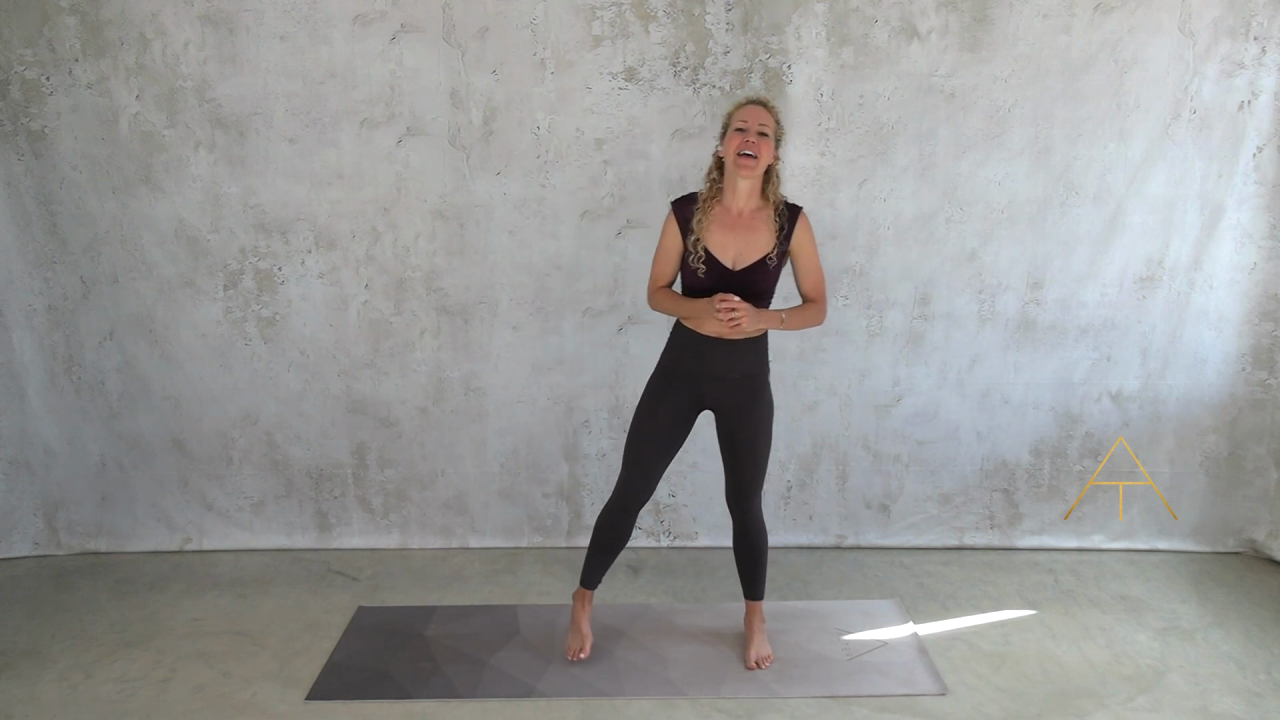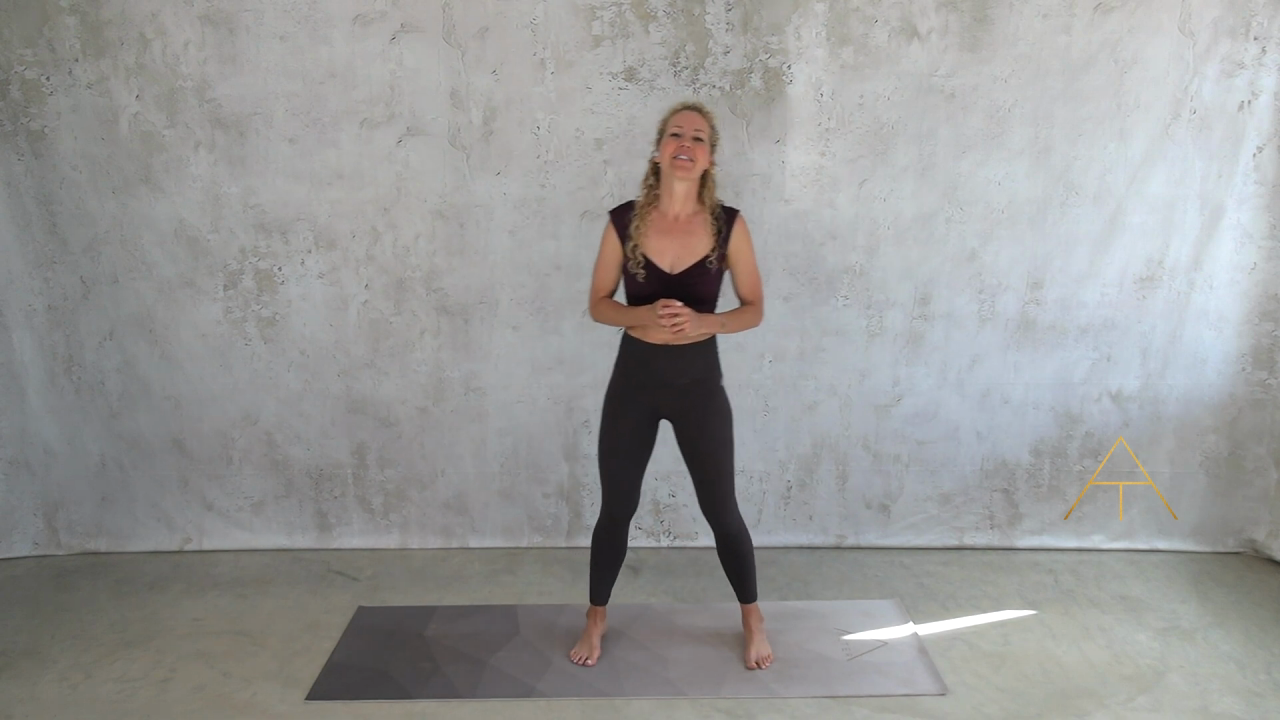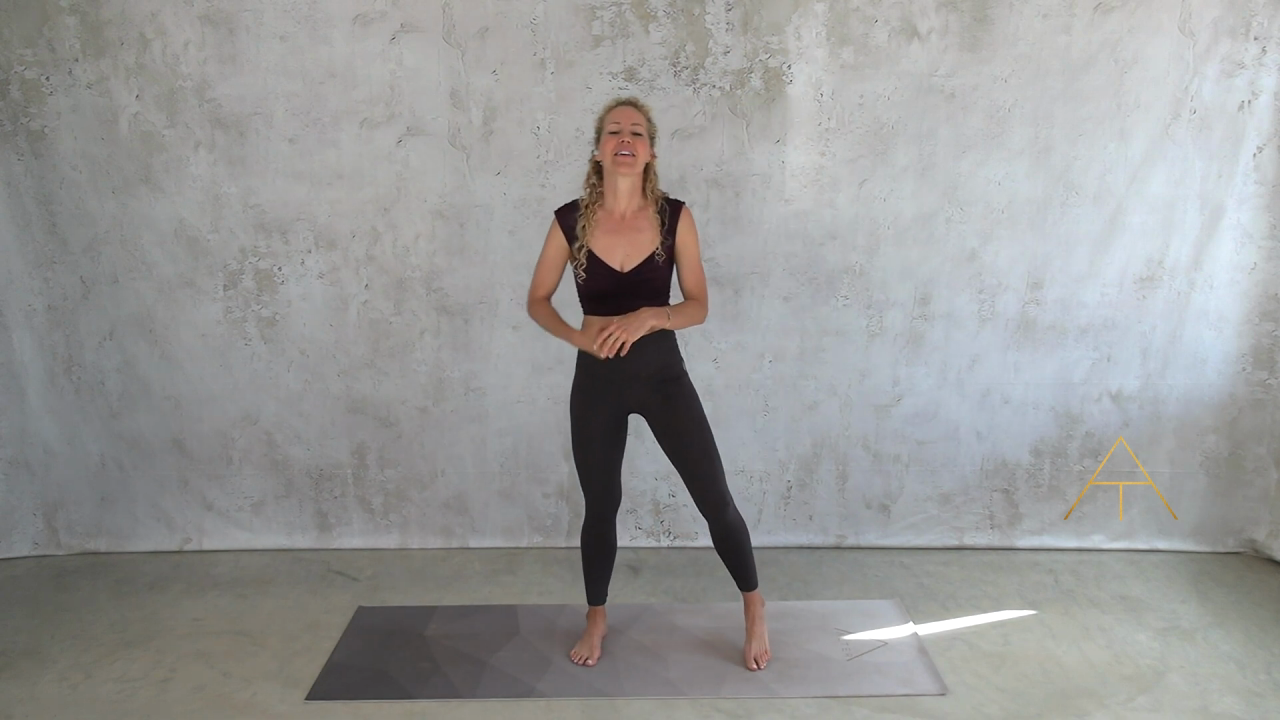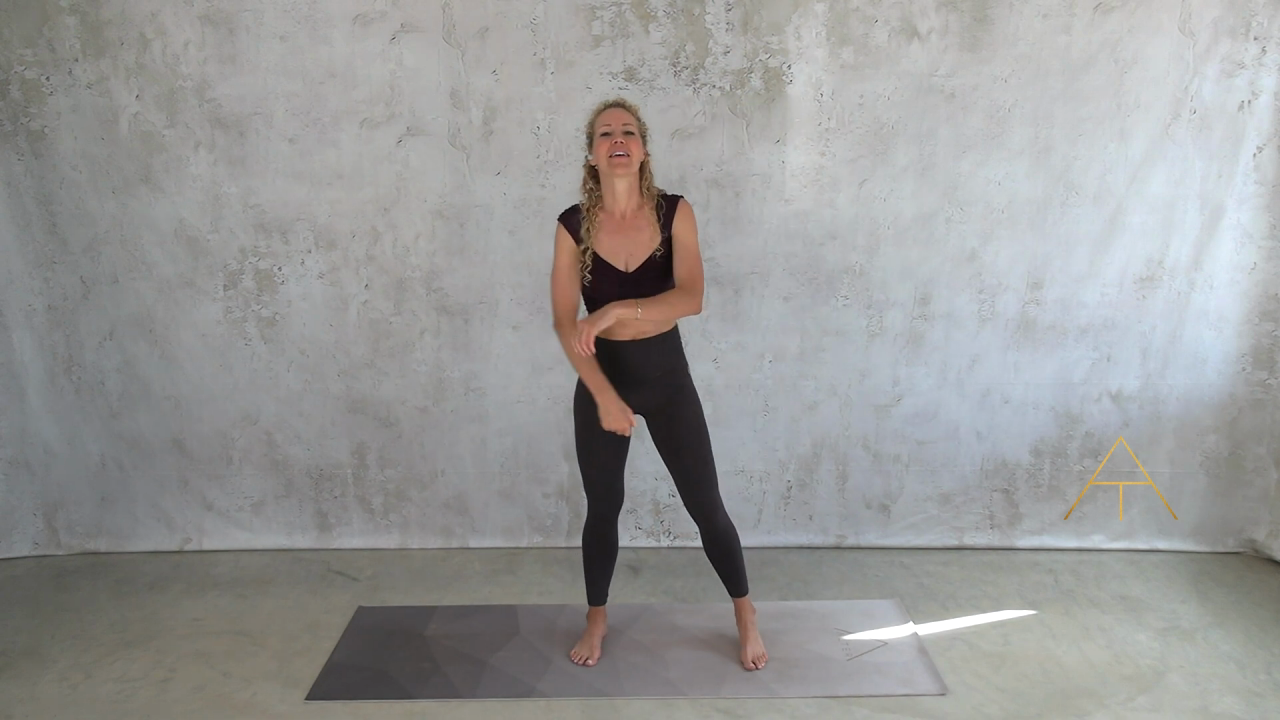
dt=0.3s
person 1, frame 1
left shoulder: (791, 222)
right shoulder: (686, 212)
left elbow: (818, 308)
right elbow: (657, 294)
left wrist: (764, 318)
right wrist: (702, 307)
left hip: (746, 375)
right hip: (680, 366)
left knee: (745, 503)
right knee: (631, 492)
left ankle: (755, 619)
right ankle: (583, 600)
person 1, frame 2
left shoulder: (729, 225)
right shoulder: (623, 222)
left elbow: (754, 309)
right elbow: (598, 305)
left wrist: (706, 323)
right wrist: (638, 316)
left hip: (697, 378)
right hip: (633, 377)
left knee: (721, 507)
right knee: (617, 508)
left ankle: (752, 617)
right ankle: (596, 617)
person 1, frame 3
left shoulder: (675, 216)
right shoulder: (570, 220)
left elbow: (698, 305)
right elbow: (537, 301)
left wrist: (647, 317)
right wrist: (575, 336)
left hip: (661, 369)
right hip: (596, 375)
left knee: (713, 495)
right knee: (601, 504)
left ankle: (753, 605)
right ankle: (596, 618)
person 1, frame 4
left shoulder: (675, 210)
right shoulder: (573, 225)
left elbow: (691, 298)
right elbow: (566, 324)
left wrist: (610, 313)
right wrist: (603, 395)
left hip: (665, 369)
right hip: (601, 374)
left knee: (706, 503)
right knee: (603, 507)
left ankle: (745, 614)
right ankle: (596, 618)
